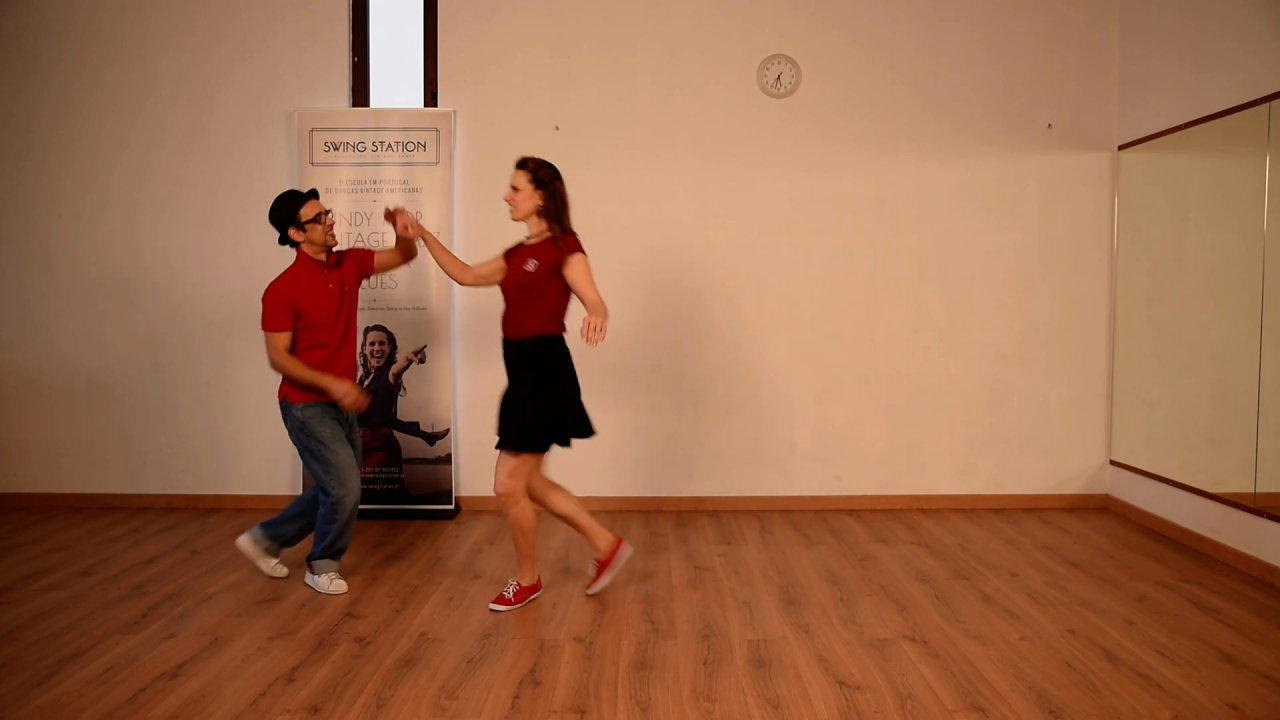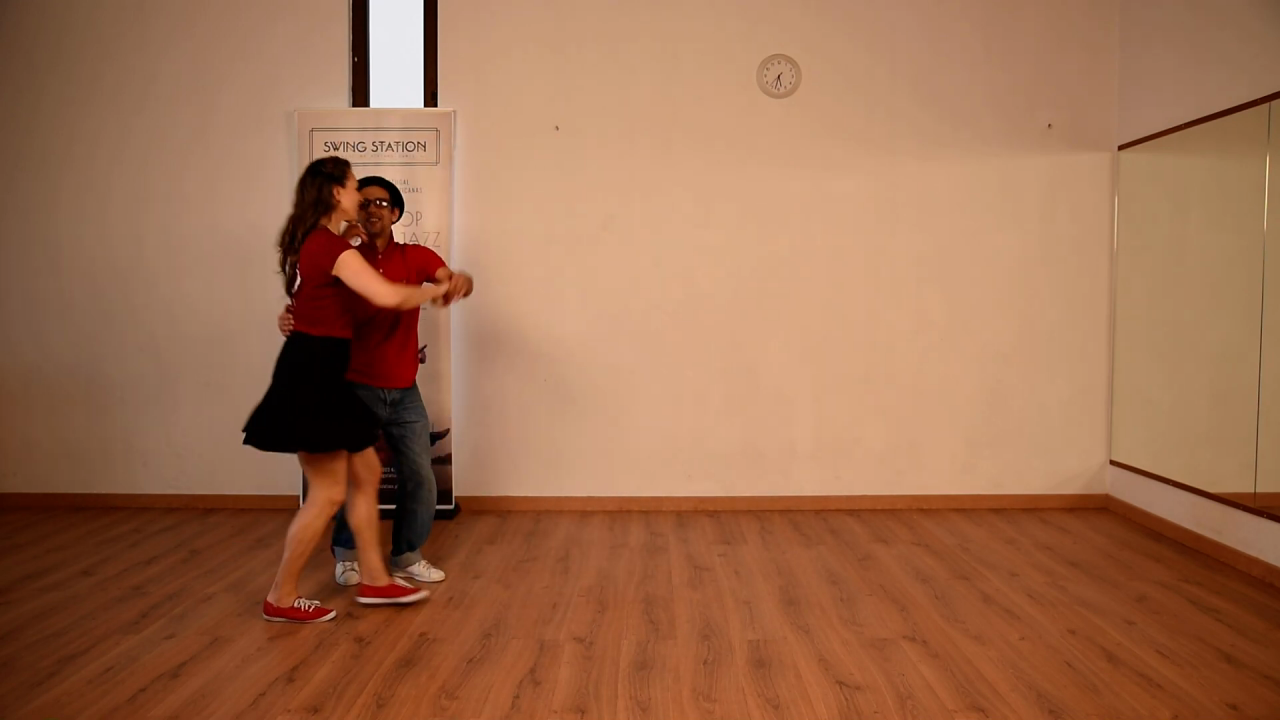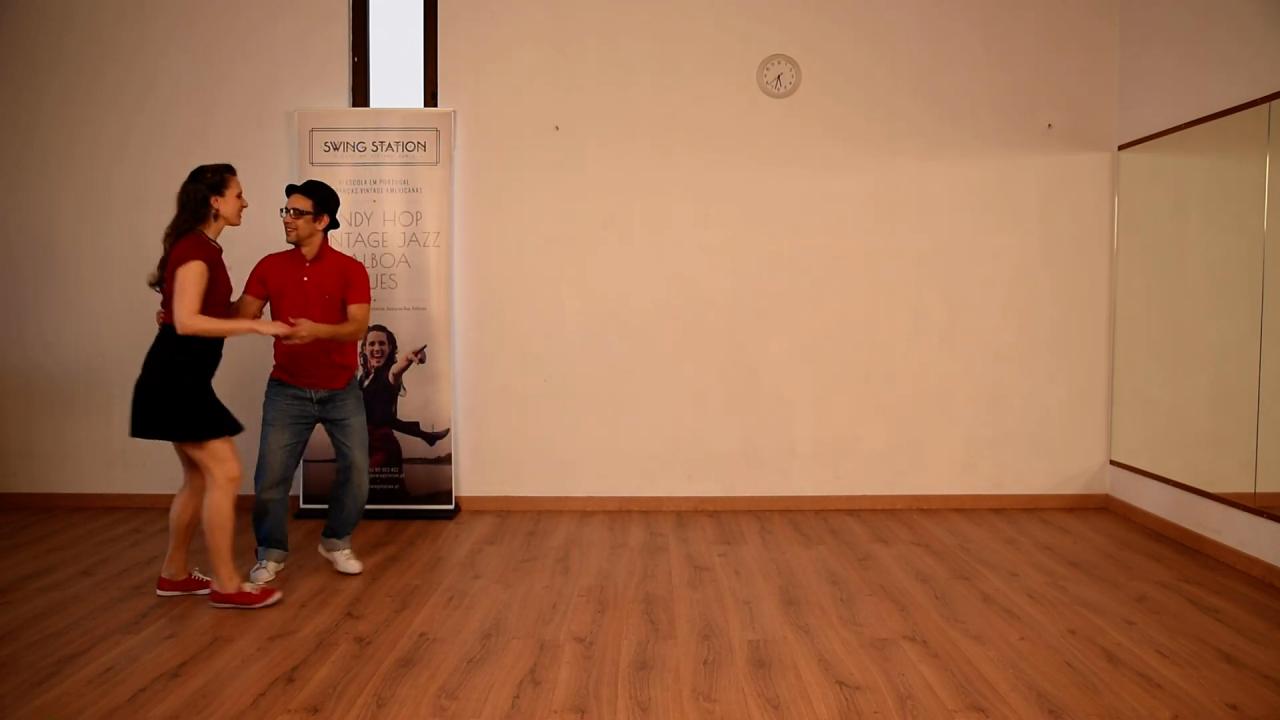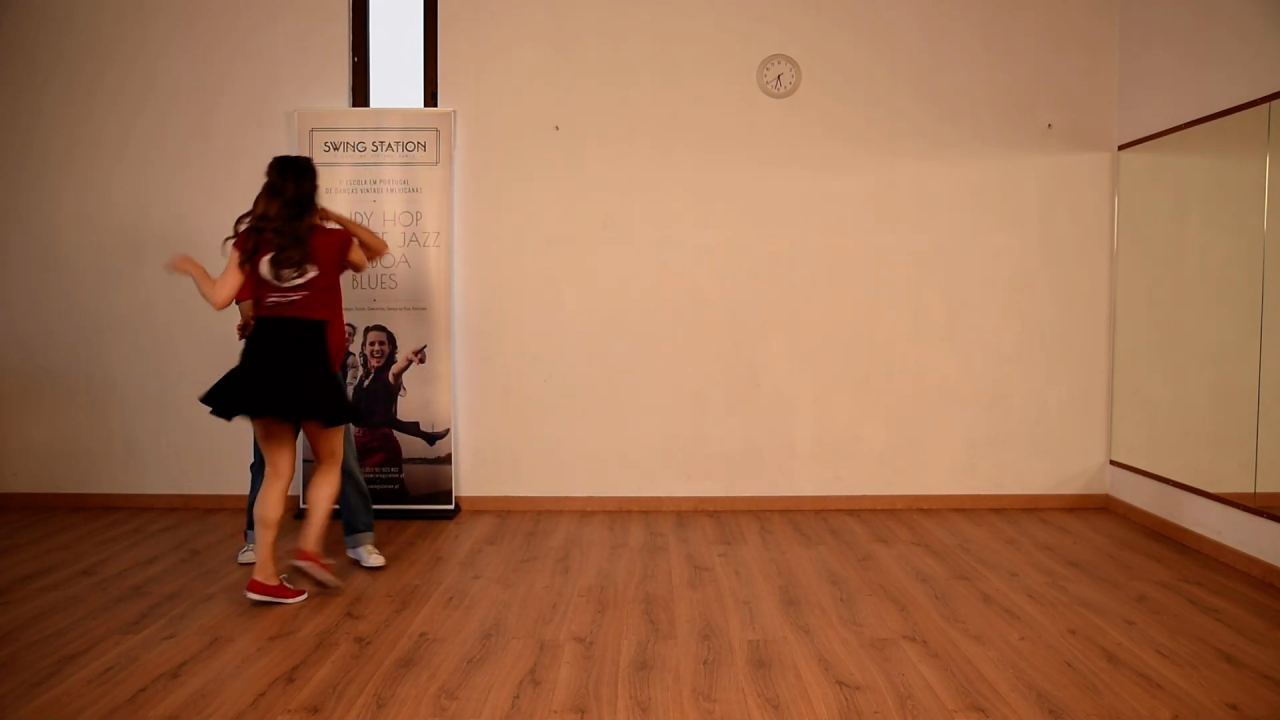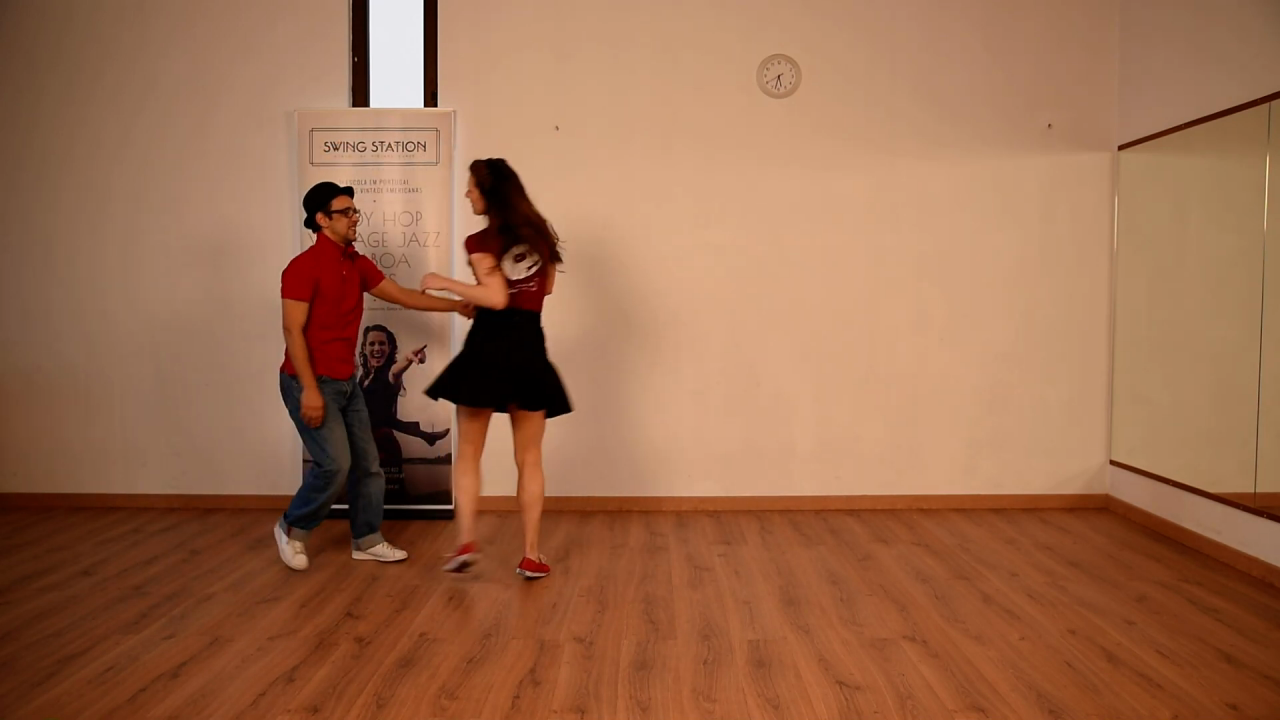
dt=1s
person 1, frame 1
left shoulder: (562, 247)
right shoulder: (517, 254)
left elbow: (596, 305)
right elbow: (465, 275)
left wrist: (596, 321)
right wrist: (424, 234)
left hip: (543, 372)
right hip: (522, 373)
left knee: (511, 488)
right knee: (531, 485)
left ankle: (527, 578)
right ankle: (606, 545)
person 1, frame 2
left shoulder: (309, 243)
right shoulder: (333, 247)
right elbow: (389, 296)
right wrist: (429, 292)
left hip: (313, 371)
right hip: (311, 375)
left knee: (366, 474)
right knee: (328, 495)
left ankle: (375, 578)
right ankle: (281, 597)
person 1, frame 3
left shoulder: (202, 249)
right shoulder: (194, 249)
right elbow: (186, 322)
left wrist: (251, 323)
right wrist: (256, 326)
left hip: (186, 374)
right hip: (174, 375)
left knee: (201, 477)
right knee: (225, 472)
left ankle: (174, 573)
right ankle: (227, 580)
person 1, frame 4
left shoulder: (251, 236)
right shoulder: (331, 238)
left elbow: (219, 298)
right elbow: (376, 251)
left wrist: (193, 269)
right wrist: (334, 219)
left hip: (265, 359)
right hip: (309, 359)
left knee: (277, 472)
right knee: (328, 465)
left ankle: (264, 575)
right ankle: (309, 547)
person 1, frame 5
left shoulder: (480, 242)
right shoulder: (537, 235)
left elbow: (495, 298)
left wrist: (445, 283)
left hip: (490, 346)
right hip: (530, 347)
left knee: (468, 450)
right knee: (529, 458)
left ankle: (465, 540)
right ankle: (532, 555)
person 2, frame 1
left shoulder: (351, 263)
right shoulder: (283, 290)
left elbow: (402, 258)
right elbow: (278, 358)
left wrist: (403, 231)
right wrist: (332, 384)
left hip: (340, 403)
right hip: (308, 406)
left knee: (336, 489)
right knee: (344, 489)
left ankle: (262, 540)
right ankle: (322, 565)
person 2, frame 2
left shoulder: (416, 257)
left elbow: (456, 282)
left wrist: (460, 283)
right wrist: (290, 320)
left hip: (404, 392)
right hip: (356, 389)
left knee: (419, 475)
left ankle: (407, 556)
right ankle: (347, 557)
person 2, frame 3
left shoulder: (351, 270)
right shoulder: (270, 267)
left elbow: (358, 328)
right elbow: (242, 317)
left wrist: (316, 330)
left hip: (340, 391)
right hip: (287, 391)
left knee: (355, 471)
right knee: (272, 476)
left ankle: (336, 540)
right ankle: (272, 553)
person 2, frame 4
right shoulder: (253, 278)
right elbow: (249, 319)
right wrist: (246, 326)
left knee: (343, 455)
right knee: (268, 459)
left ankle: (360, 539)
right ankle: (257, 535)
person 2, frame 5
left shoulder: (358, 264)
right shoulder: (303, 267)
left elbow: (400, 295)
right elbow: (292, 331)
left wrist: (454, 304)
right wrist: (309, 388)
left hip: (343, 383)
right hip: (309, 382)
left knee: (366, 465)
right knee: (334, 463)
left ankle: (367, 540)
right ankle: (292, 528)
